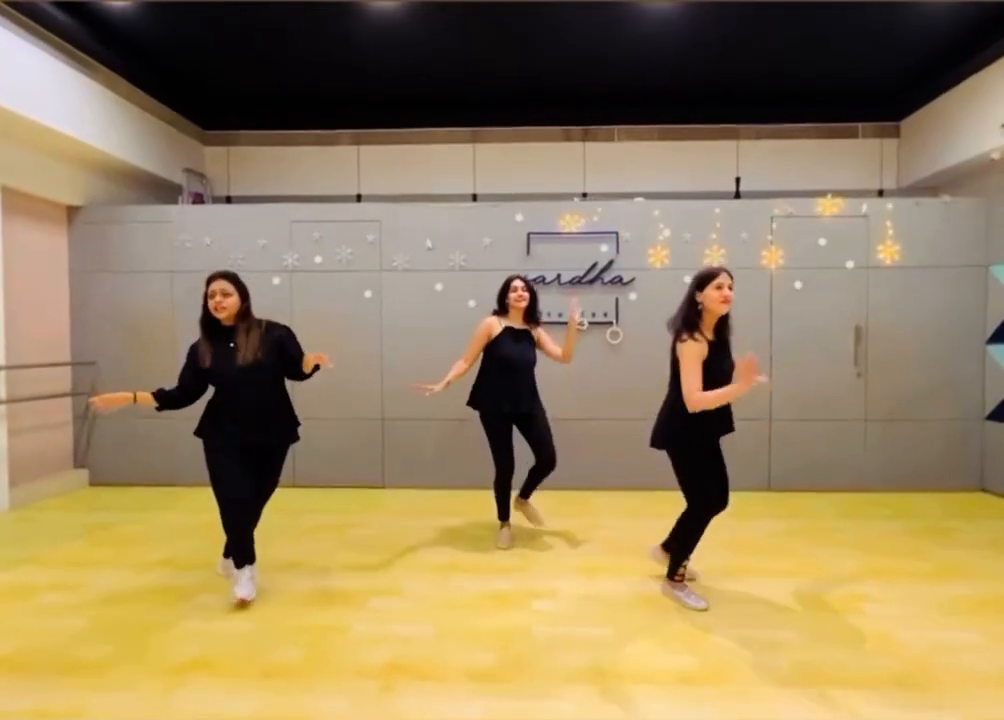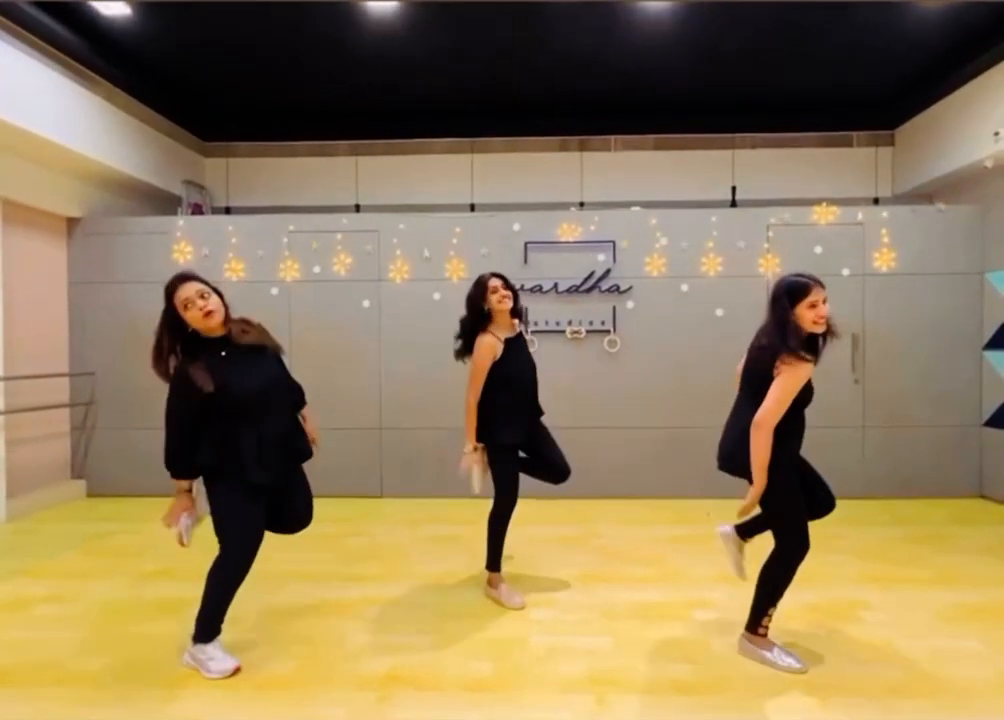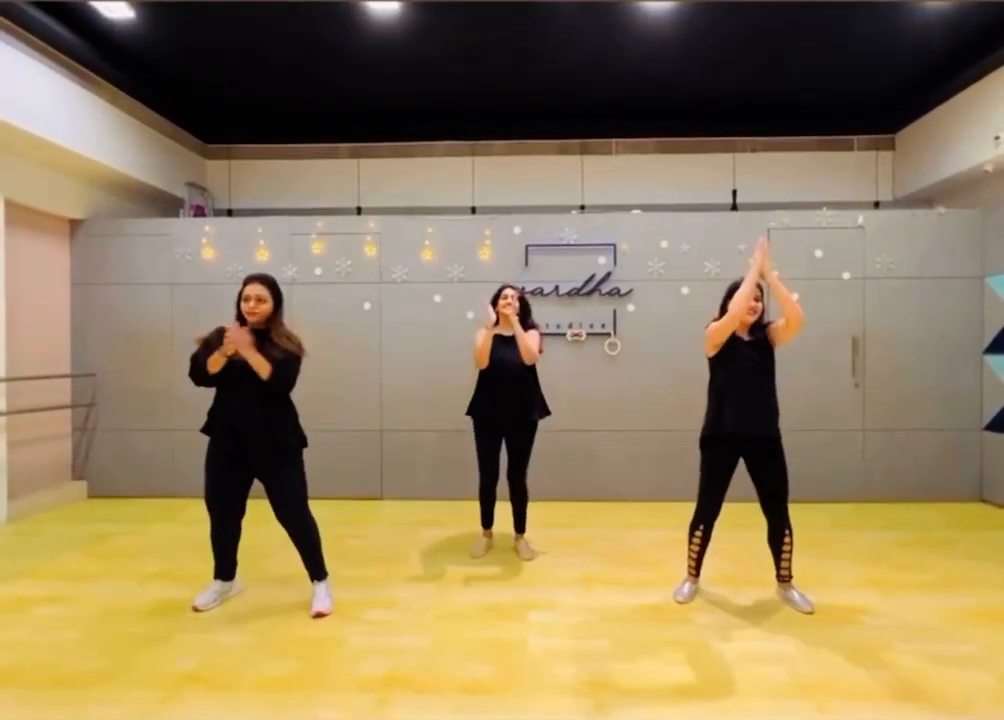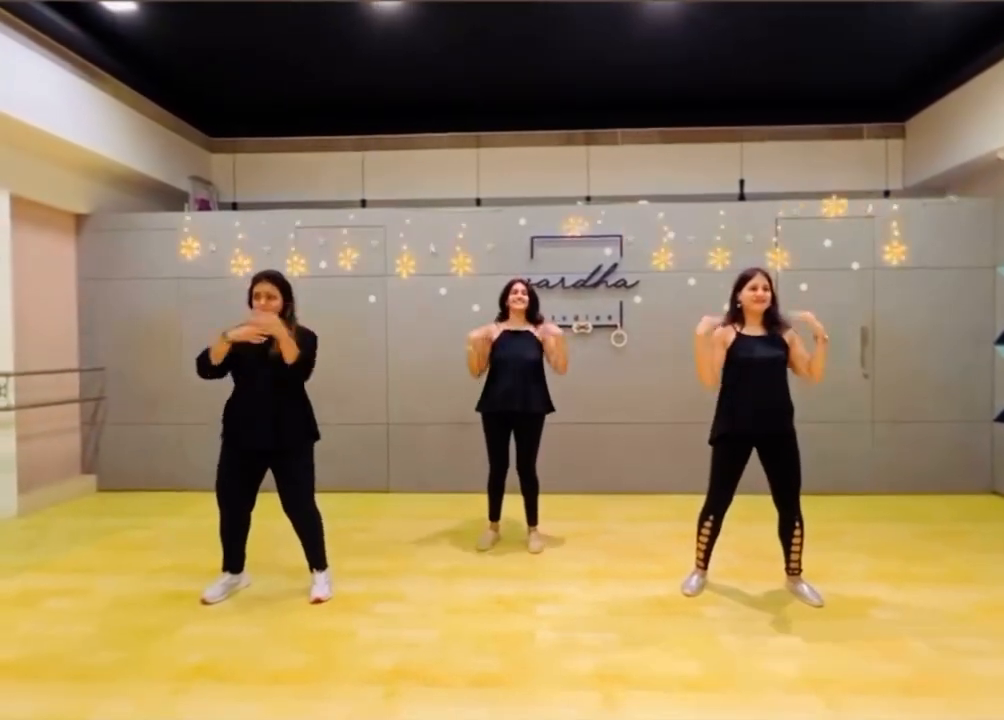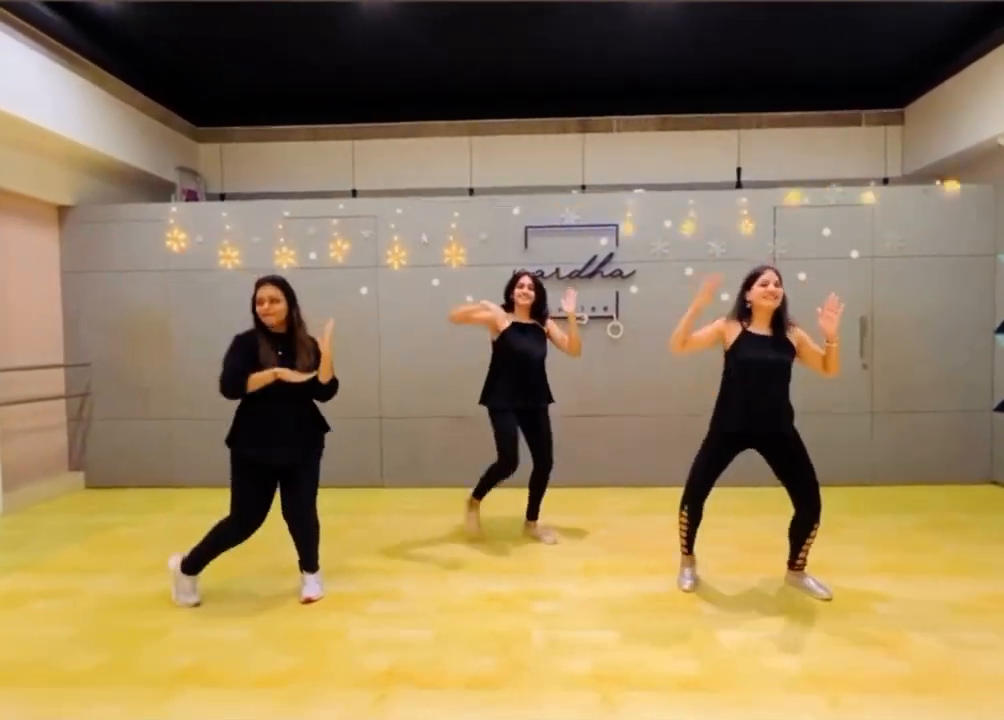
dt=1s
person 1, frame 1
left shoulder: (717, 333)
right shoulder: (691, 340)
right elbow: (693, 401)
left wrist: (746, 378)
right wrist: (739, 386)
left hip: (703, 432)
right hip: (683, 432)
left knee: (716, 499)
right knee: (701, 505)
left ankle: (669, 550)
right ankle: (674, 580)
person 1, frame 2
left shoulder: (768, 337)
right shoulder: (797, 362)
left elbow: (743, 374)
right elbow: (763, 424)
right wrist: (760, 484)
left hip: (757, 447)
right hip: (766, 455)
left knee: (821, 502)
right knee: (793, 543)
left ankle: (739, 533)
right ankle: (755, 637)
person 1, frame 3
left shoulder: (769, 335)
right shoulder: (717, 334)
left elbow: (796, 319)
right elbow: (732, 318)
left wrist: (770, 274)
right wrist: (753, 270)
left hip: (764, 436)
right hip: (723, 435)
left knee: (778, 512)
right knee: (707, 510)
left ankle: (785, 584)
right ankle: (691, 577)
person 1, frame 4
left shoulder: (784, 334)
right shoulder: (725, 333)
left elbow: (813, 375)
right elbow: (710, 381)
left wrist: (820, 336)
right wrist: (701, 339)
left hip: (778, 430)
right hip: (733, 430)
left knee: (790, 506)
right knee: (717, 502)
left ankle: (794, 577)
right ankle: (700, 570)
person 1, frame 5
left shoulder: (791, 334)
right shoulder: (729, 329)
left elbow: (829, 370)
right elbow: (677, 346)
left wrist: (831, 336)
right wrist: (698, 305)
left hip: (777, 430)
right hip: (729, 428)
left knee: (810, 502)
right knee: (694, 493)
left ankle: (796, 570)
right ankle: (688, 562)
person 2, frame 1
left shoulder: (273, 335)
right shoulder: (203, 349)
left elbow: (296, 370)
right elbow: (183, 394)
left wrist: (311, 361)
right wrist: (129, 398)
left hip: (273, 436)
right hip: (225, 438)
left knee: (255, 501)
right knee: (235, 502)
left ankle: (232, 557)
right ankle: (245, 569)
person 2, frame 2
left shoulder: (255, 337)
right shoulder: (191, 367)
left elbow: (284, 383)
right elbow: (182, 430)
left wrist: (305, 417)
right wrist: (183, 490)
left hip: (280, 456)
right hip: (232, 469)
left knee: (297, 515)
right knee: (239, 549)
left ankle: (227, 526)
right ankle: (202, 644)
person 2, frame 3
left shoulder: (286, 346)
right shoulder: (221, 338)
left elbow: (280, 385)
right elbow: (202, 375)
left wrist: (248, 351)
right wrist: (224, 352)
left hip: (277, 444)
right hip: (227, 443)
left knee: (294, 513)
right knee: (223, 514)
left ankle: (320, 583)
right ankle: (224, 581)
person 2, frame 4
left shoulder: (301, 337)
right shoulder: (239, 335)
left elbow: (299, 373)
right elbow: (207, 368)
left wrist: (281, 336)
right wrist: (229, 338)
left hip: (289, 437)
right hip: (242, 436)
left knee: (300, 505)
right knee: (231, 504)
left ankle: (320, 573)
right ankle: (233, 573)
person 2, frame 5
left shoulder: (307, 346)
right shoulder: (246, 344)
left elbow: (324, 392)
right elbow: (229, 388)
left wrist: (327, 354)
right wrist: (276, 374)
left hip: (302, 443)
right hip: (254, 446)
left knee: (301, 512)
right knee: (245, 519)
left ankle: (310, 573)
right ankle: (187, 567)
person 3, frame 1
left shoulder: (534, 331)
right shoulder: (491, 324)
left elbow: (564, 356)
right elbow: (466, 361)
left wrist: (573, 324)
right wrist: (443, 383)
left hip: (527, 404)
right hip: (494, 405)
left knee: (548, 459)
right knee: (504, 466)
left ankle: (523, 499)
right ankle: (504, 524)
person 3, frame 2
left shoulder: (516, 328)
right shoulder: (486, 341)
right elbow: (473, 396)
right wrist: (471, 443)
left hip: (527, 420)
right hip: (499, 427)
left knee: (559, 470)
right knee: (506, 500)
left ankle: (493, 467)
right ankle: (494, 580)
person 3, frame 3
left shoulder: (529, 333)
right shoulder: (484, 333)
left elbow: (530, 358)
right elbow: (481, 363)
left wrist: (515, 322)
right wrist: (491, 325)
left hip: (523, 415)
right hip: (487, 414)
left knee: (517, 476)
right knee: (488, 476)
left ankle: (520, 536)
right ankle: (486, 533)
person 3, frame 4
left shoulder: (540, 331)
right shoulder: (493, 330)
left elbow: (561, 368)
right elbow: (476, 372)
left wrist: (559, 339)
right wrist: (472, 345)
left hip: (530, 409)
right hip: (496, 408)
left knee: (527, 468)
right knee: (497, 468)
left ankle: (533, 529)
right ankle: (493, 527)
person 3, frame 5
left shoulder: (544, 324)
right shoulder: (497, 318)
left elbow: (574, 350)
right elbow: (455, 317)
left wrist: (570, 315)
right wrist: (481, 306)
left hip: (535, 403)
right hip: (502, 401)
left knee: (545, 461)
right knee: (509, 461)
left ankle: (532, 523)
right ankle: (474, 502)
